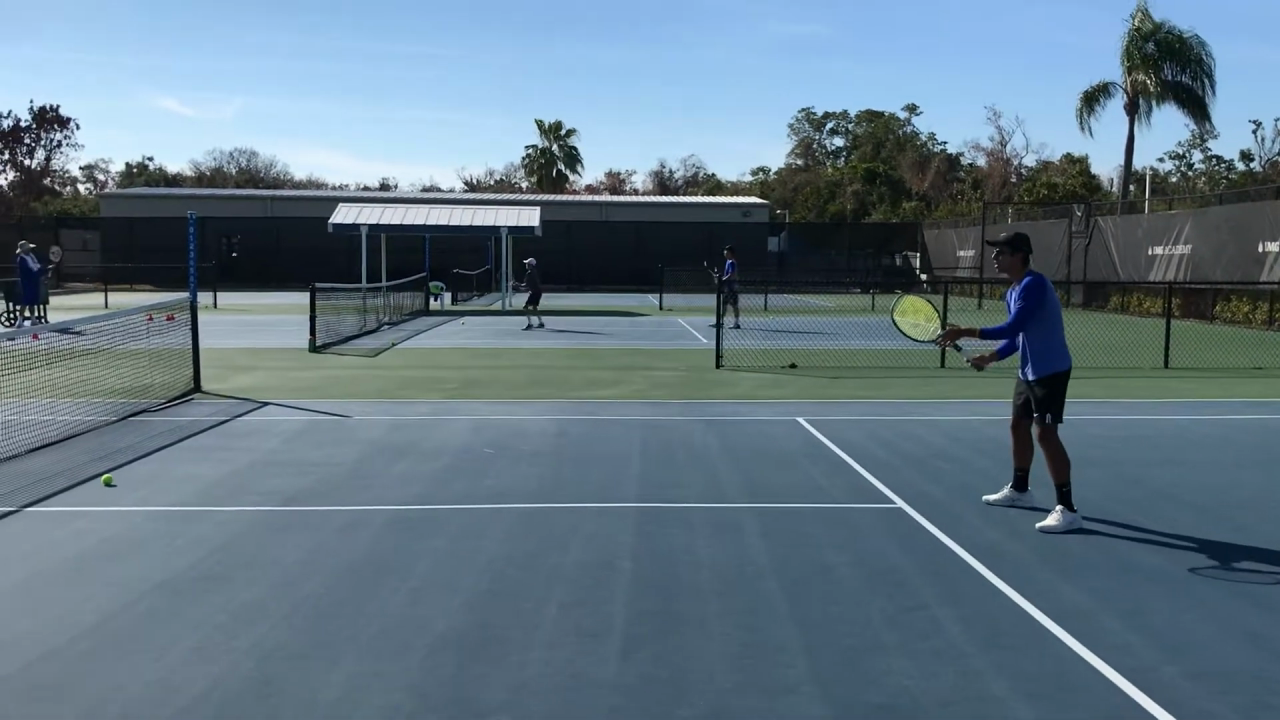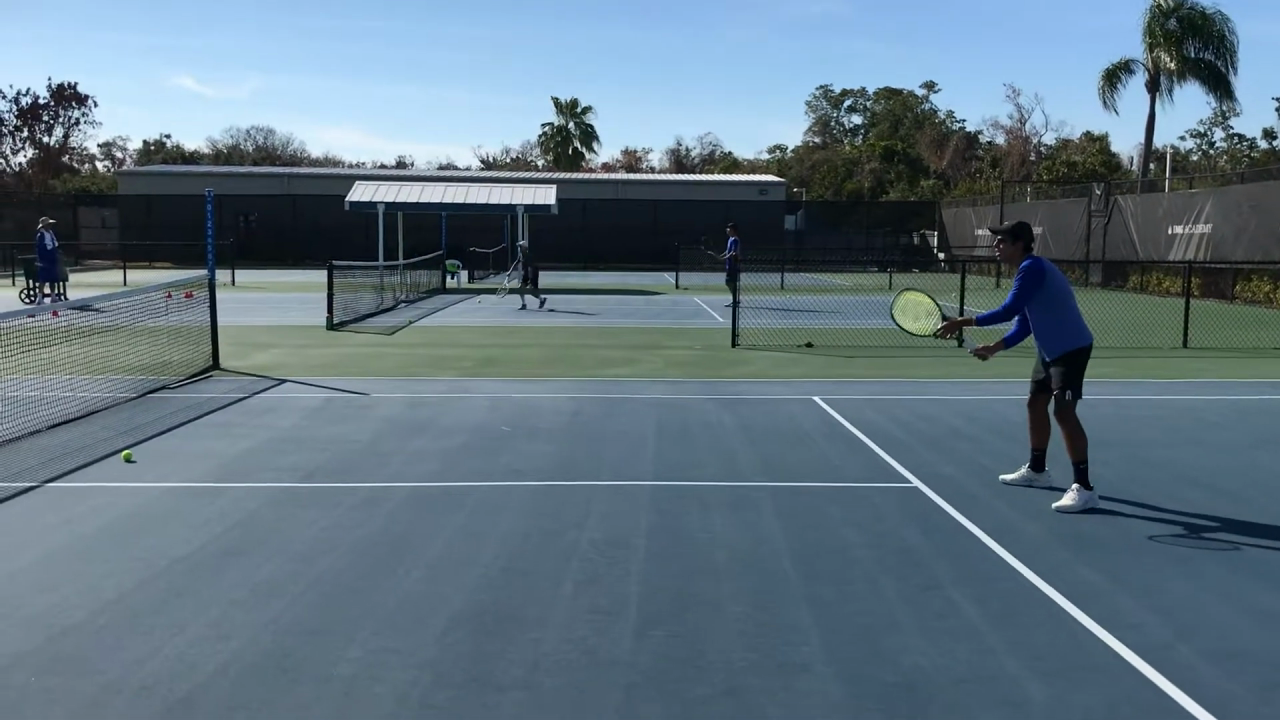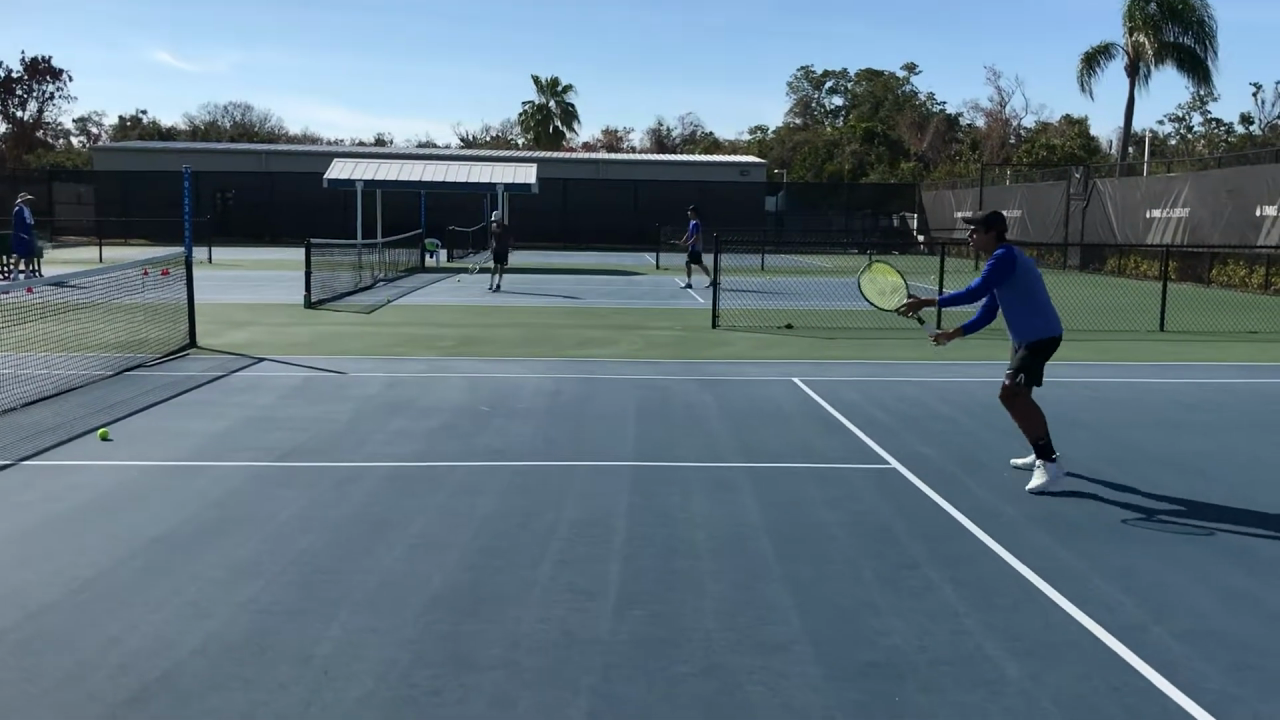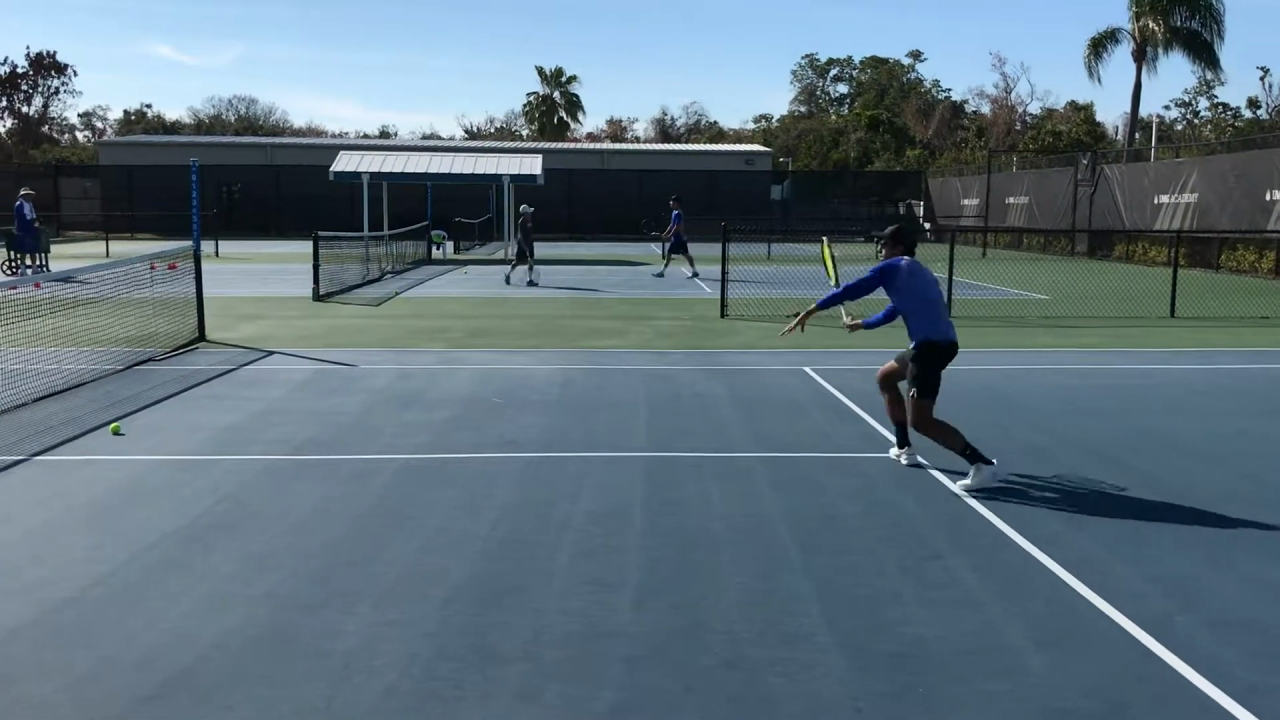
dt=0.7s
person 1, frame 1
left shoulder: (1034, 284)
right shoulder: (1013, 291)
left elbow: (1012, 328)
left wrist: (965, 332)
right wrist: (990, 357)
left hip: (1050, 371)
right hip: (1029, 370)
left knee: (1046, 434)
right knee: (1019, 426)
left ankle: (1067, 509)
right ankle: (1019, 489)
person 1, frame 2
left shoulder: (1032, 267)
right shoulder: (1026, 271)
left elbow: (1007, 312)
right elbow: (1023, 325)
left wrist: (963, 323)
right wrist: (994, 347)
left hip: (1071, 348)
right hip: (1051, 350)
left knee: (1064, 412)
right knee: (1035, 404)
left ankle: (1084, 488)
right ankle: (1036, 469)
person 1, frame 3
left shoulder: (1005, 256)
right shoulder: (1000, 261)
left elbow: (973, 293)
right elbow: (986, 314)
left wrist: (926, 302)
right wrist: (953, 333)
left hip: (1041, 337)
right hip: (1027, 336)
left knee: (1011, 394)
right knee: (1014, 394)
left ankle: (1049, 463)
right ankle: (1044, 455)
person 1, frame 4
left shoulder: (893, 267)
right shoulder: (924, 274)
left elbow: (852, 290)
right elbow: (893, 311)
left wrist: (808, 313)
right wrist: (860, 324)
left hip: (931, 345)
right hip: (937, 343)
left knee: (919, 419)
right knee: (885, 377)
left ankle: (983, 465)
right ankle: (905, 448)
